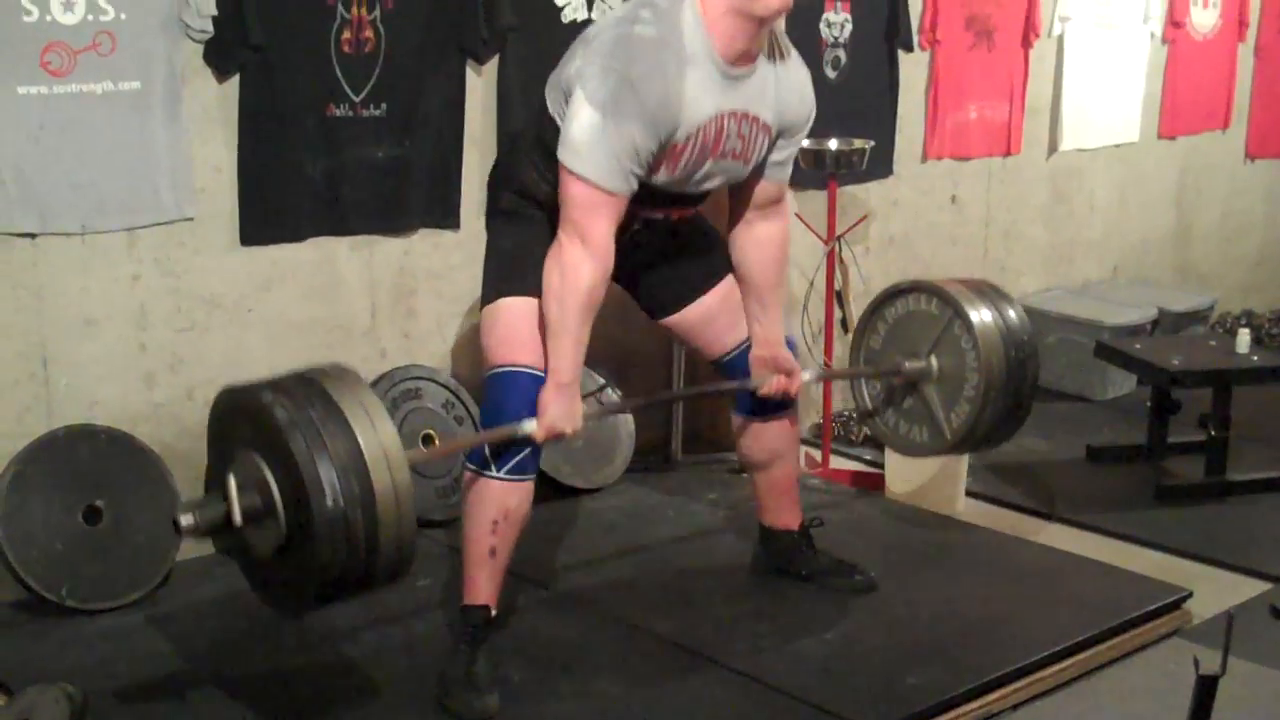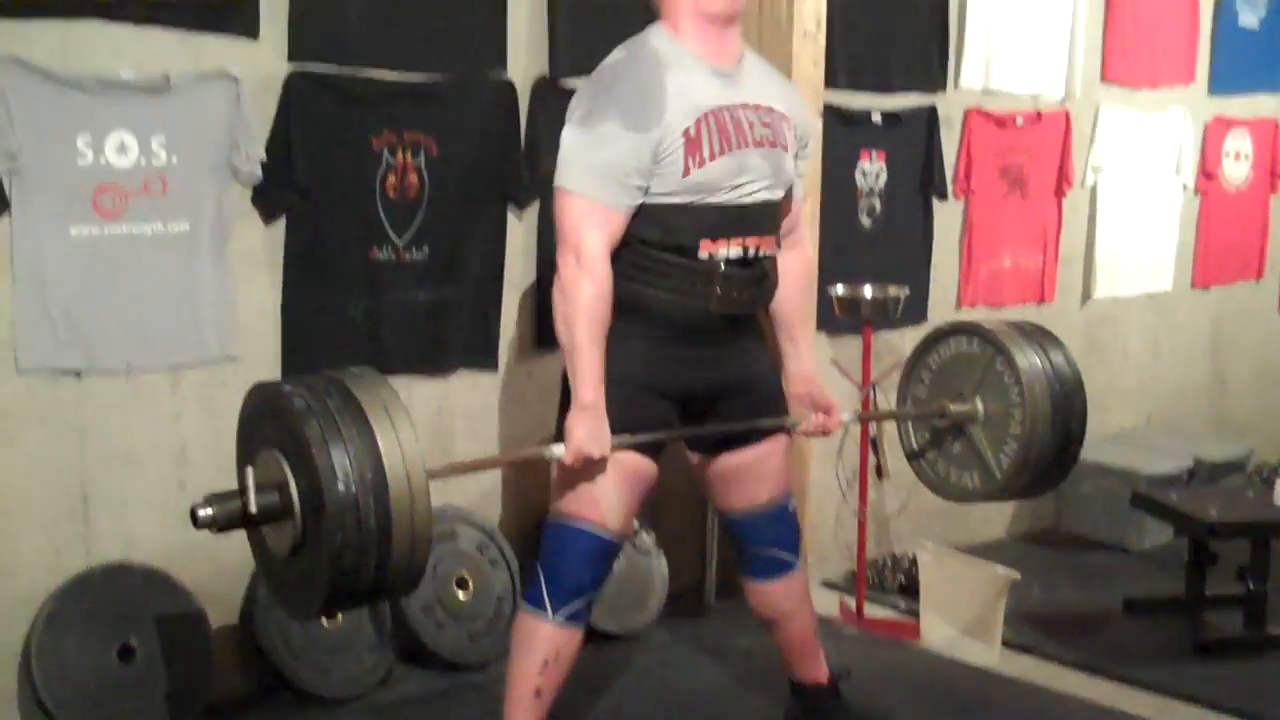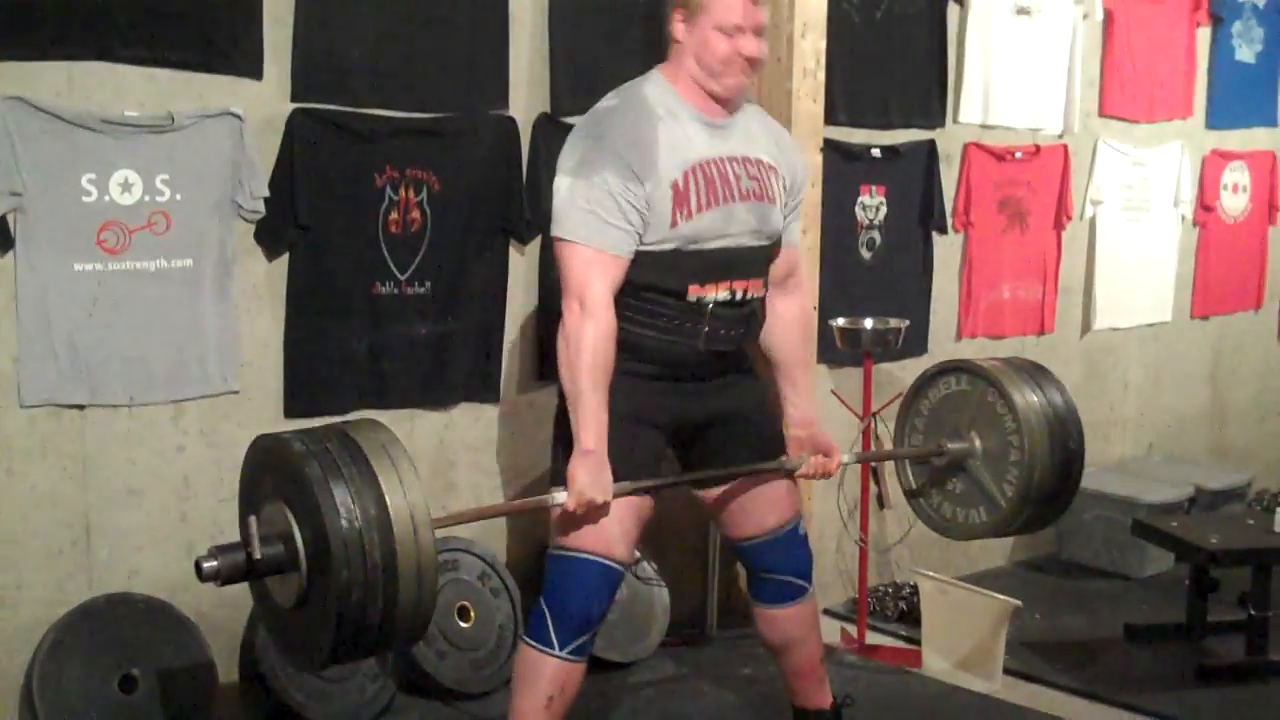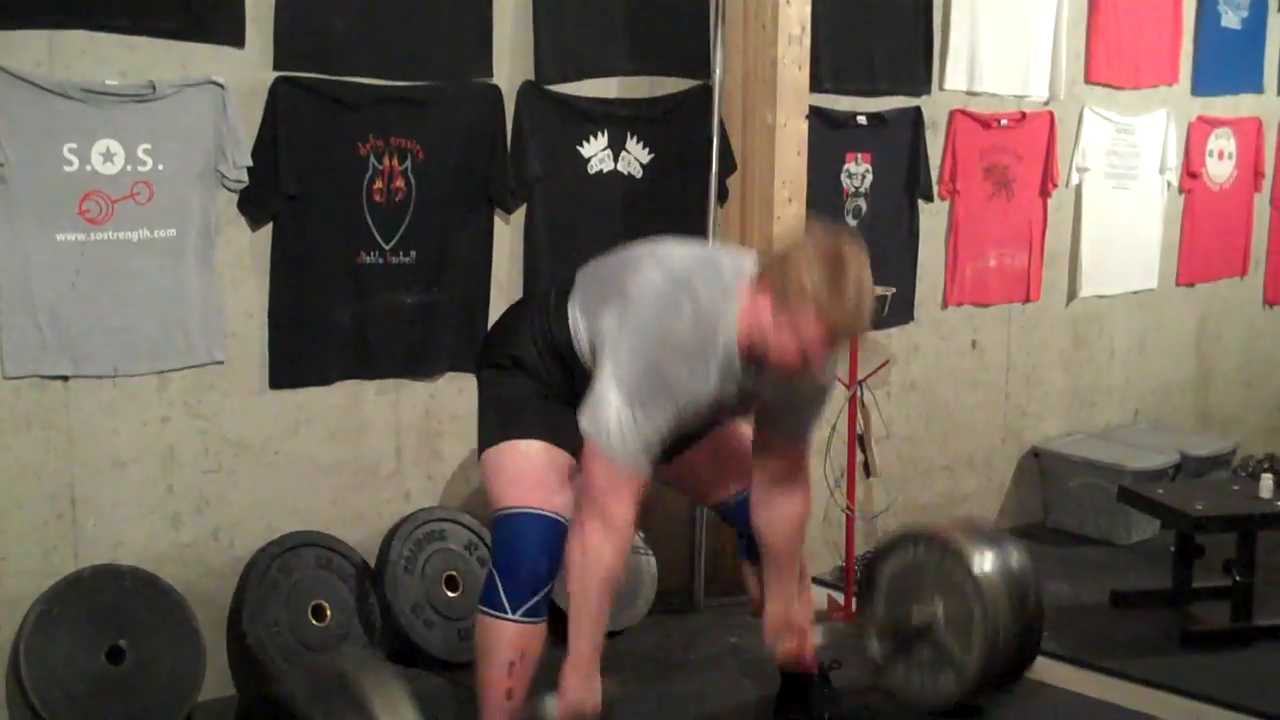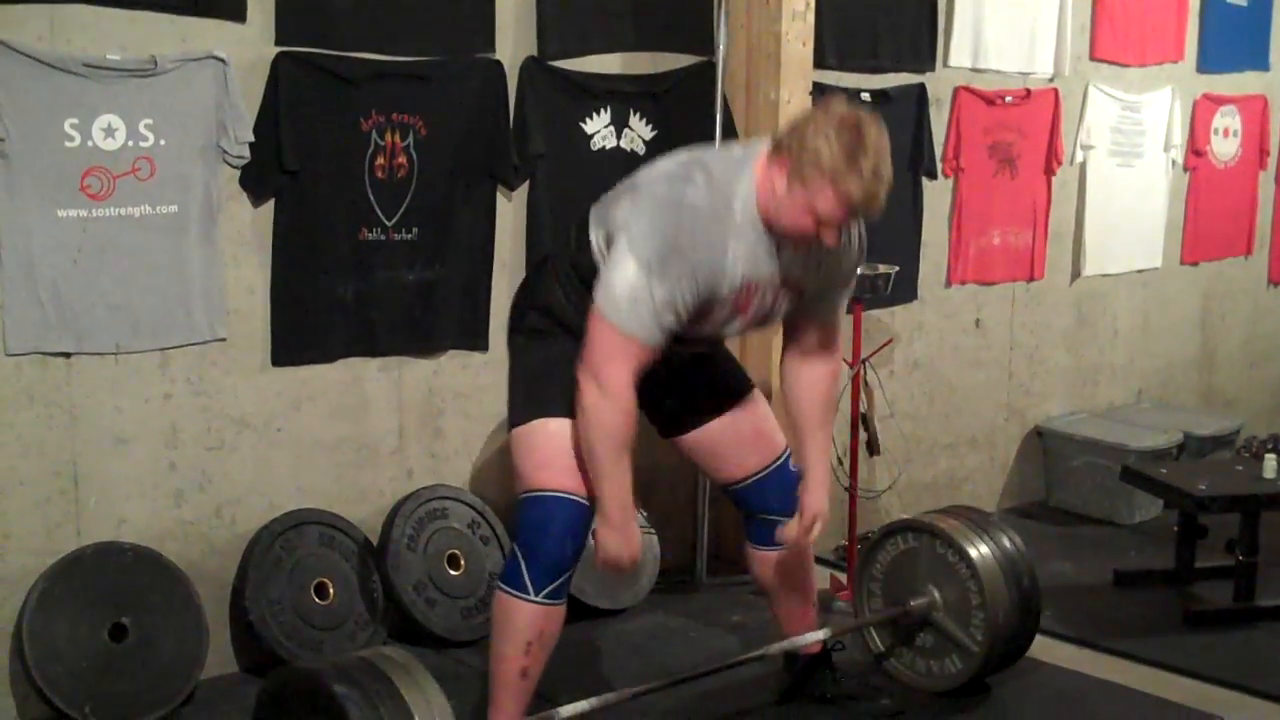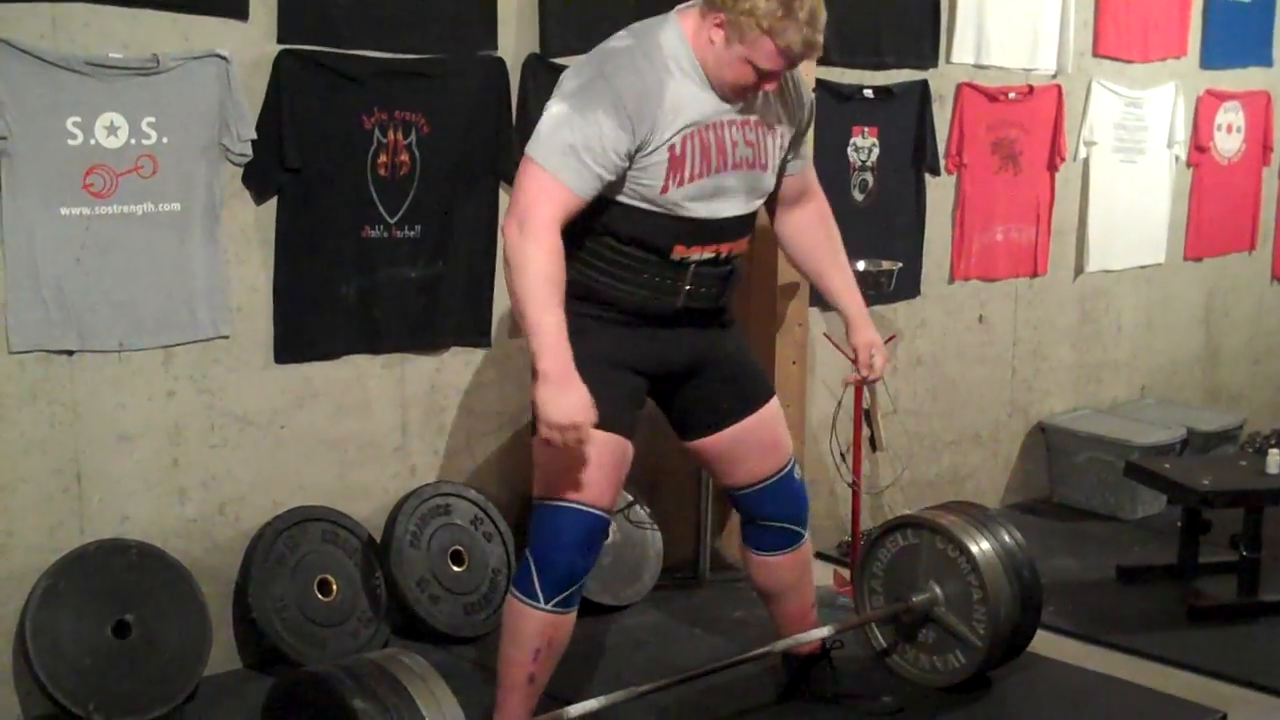
dt=0.5s
person 1, frame 1
left shoulder: (786, 81)
right shoulder: (638, 60)
left elbow: (761, 212)
right elbow: (584, 242)
left wrist: (768, 336)
right wrist: (561, 386)
left hip: (664, 223)
right hip: (546, 215)
left knee: (769, 366)
right knee: (521, 403)
left ankle: (787, 544)
right ankle: (473, 631)
person 1, frame 2
left shoulder: (781, 100)
right shoulder: (625, 92)
left elbow: (792, 241)
right elbow: (583, 258)
left wrist: (799, 371)
right wrist: (587, 407)
left hip: (734, 343)
right hip: (635, 345)
left knee: (770, 535)
right knee: (579, 552)
person 1, frame 3
left shoulder: (773, 146)
right shoulder: (618, 133)
left elbow: (787, 290)
right elbow: (587, 305)
left wrist: (801, 414)
right wrist: (590, 450)
left hip: (728, 380)
right hip: (625, 381)
left knee: (783, 559)
right knee: (581, 586)
person 1, frame 4
left shoulder: (801, 355)
right shoulder: (664, 339)
left elbow: (781, 480)
right elbow: (607, 517)
left wrist: (784, 601)
right wrist: (581, 668)
right hip: (542, 369)
left knee: (765, 527)
right knee: (532, 543)
person 1, frame 5
left shoulder: (832, 235)
right shoulder: (684, 214)
left elbow: (813, 352)
right elbow: (606, 376)
left wrist: (818, 474)
right wrist: (617, 514)
left hip: (682, 343)
right hip: (567, 326)
left knee: (778, 491)
right knee: (556, 521)
left ankle: (811, 667)
person 1, frame 6
left shoulder: (784, 93)
right shoulder: (619, 78)
left elbow: (799, 204)
right elbow: (530, 223)
left wrist: (855, 314)
right wrist: (558, 374)
left hip: (703, 324)
right hip: (599, 324)
left knee: (778, 497)
right knee: (568, 533)
